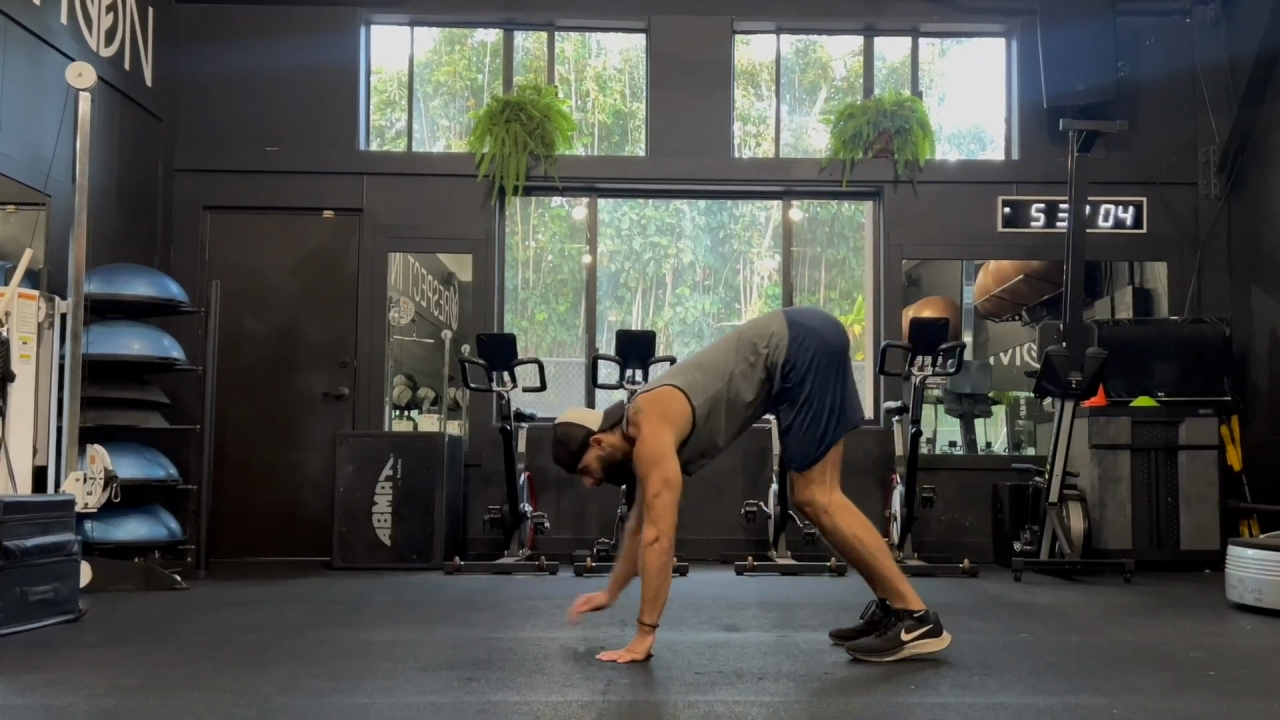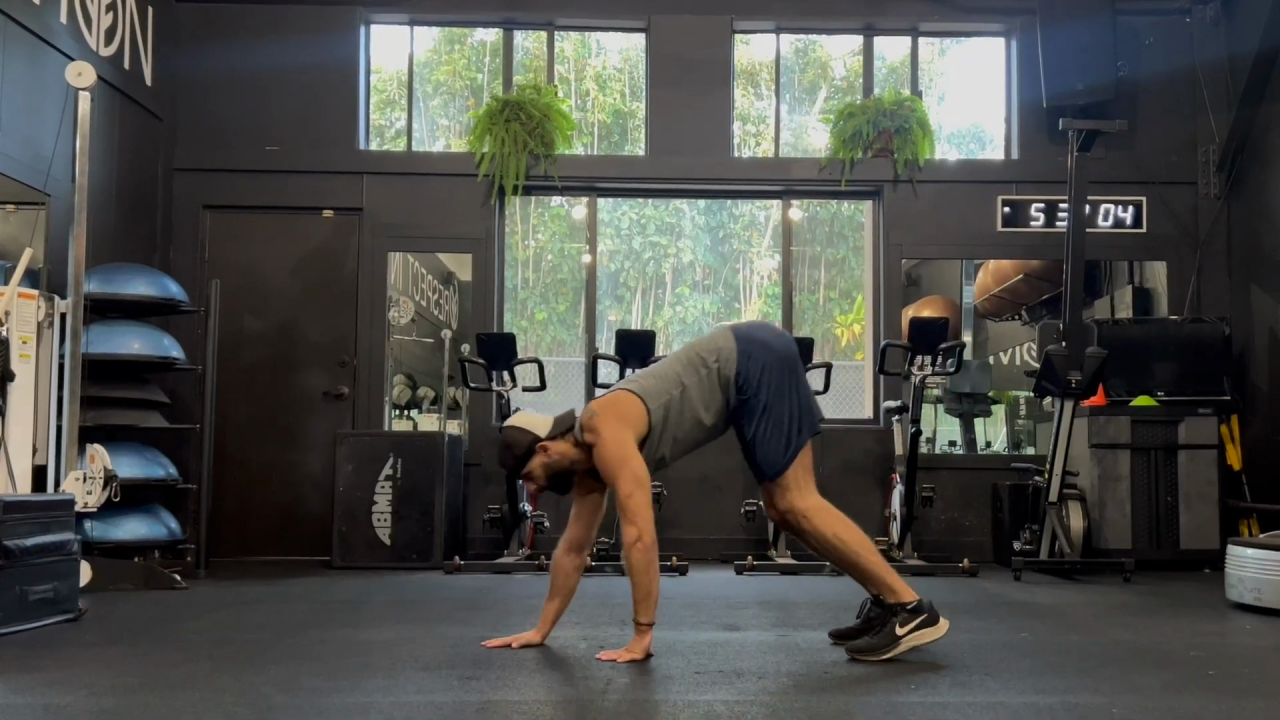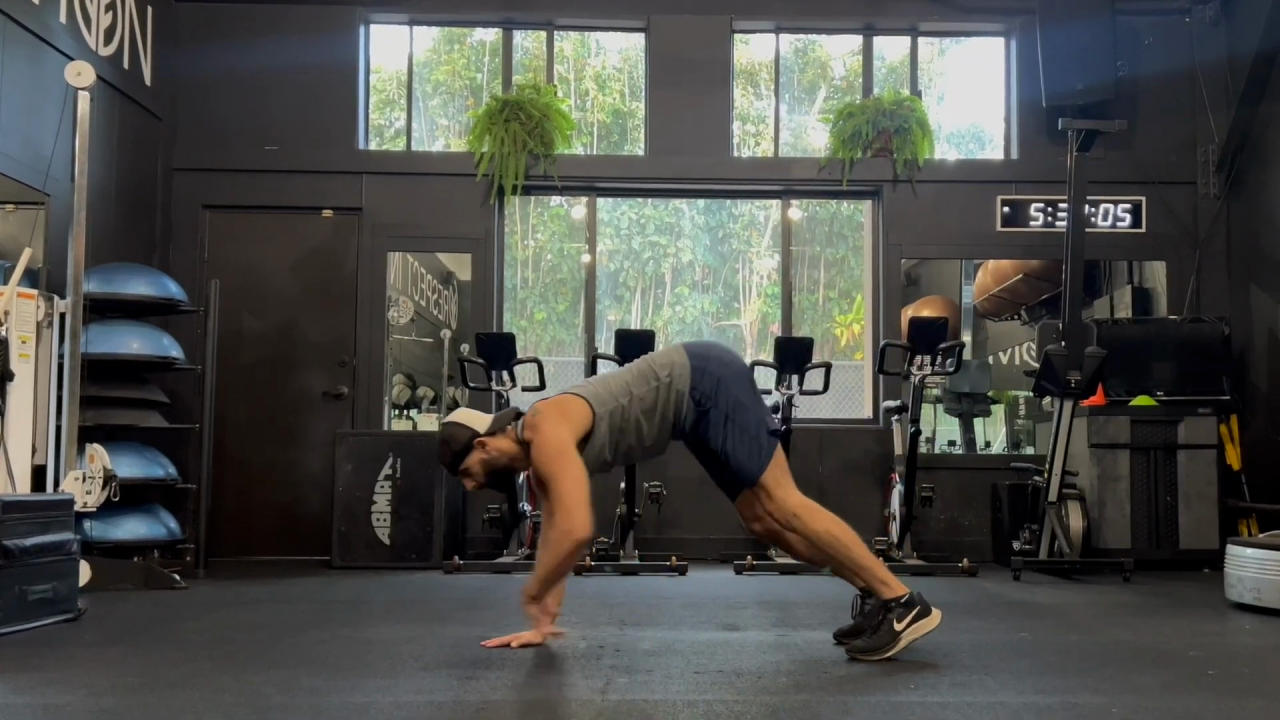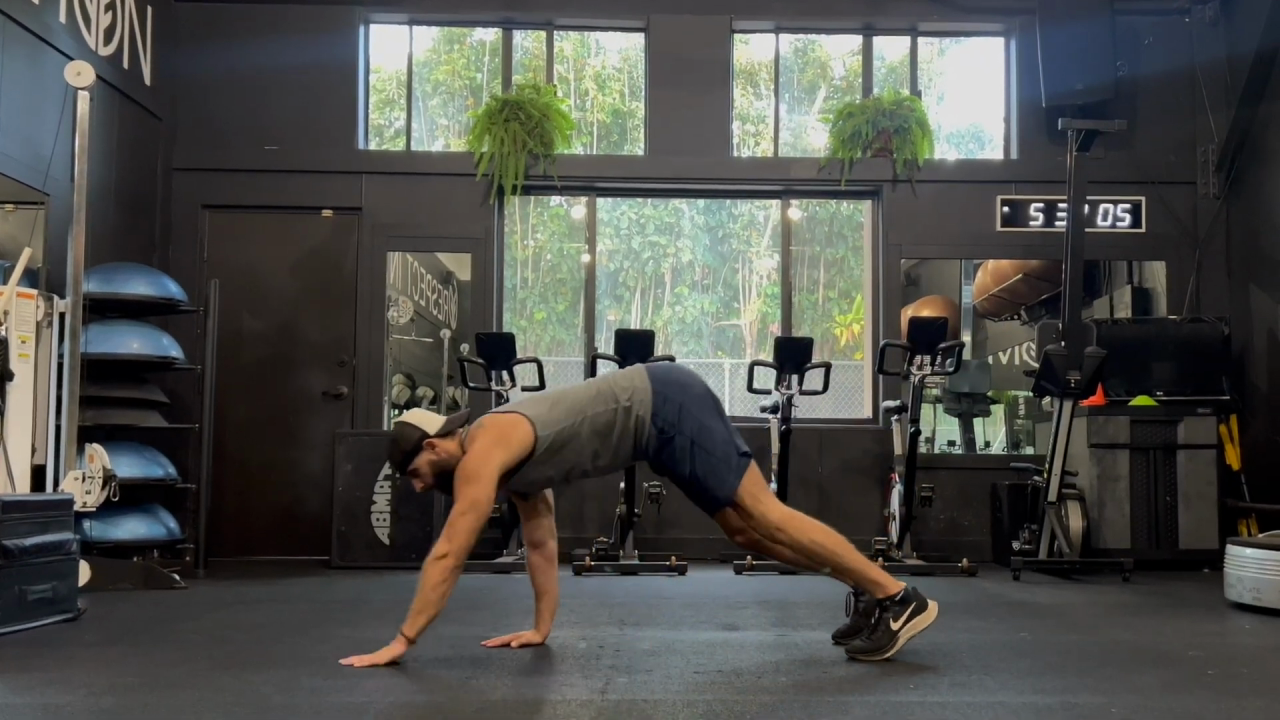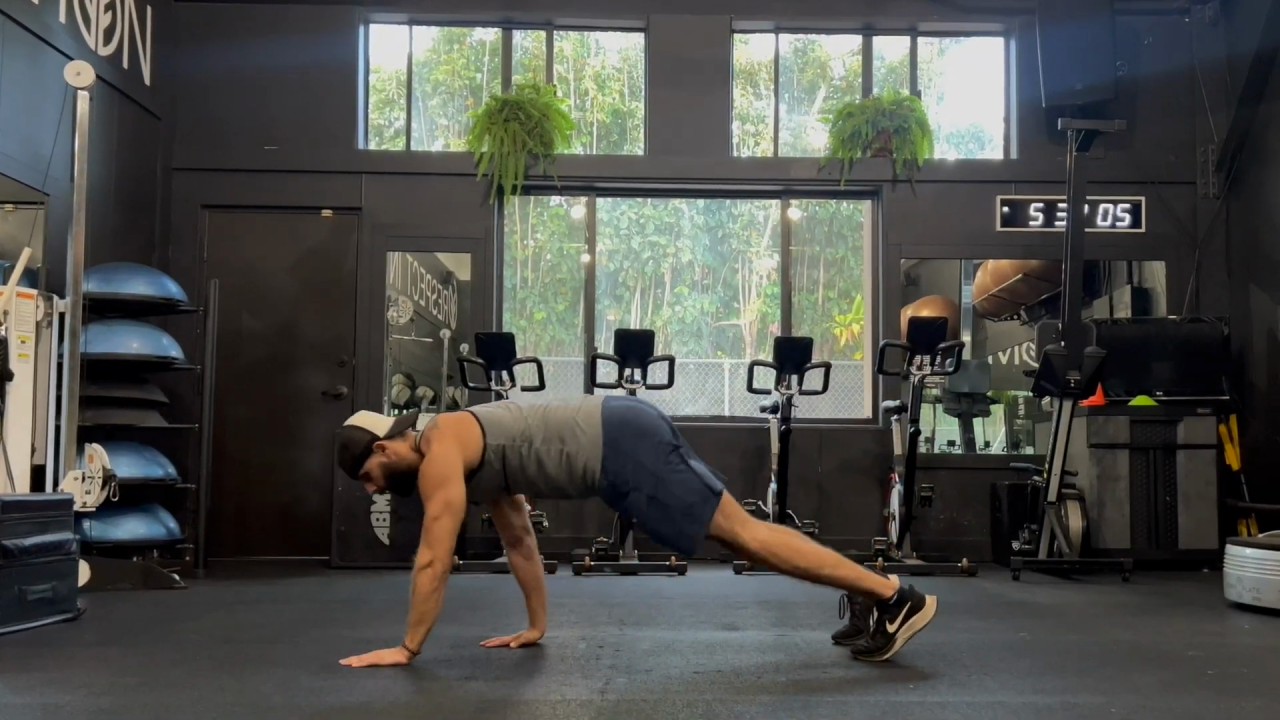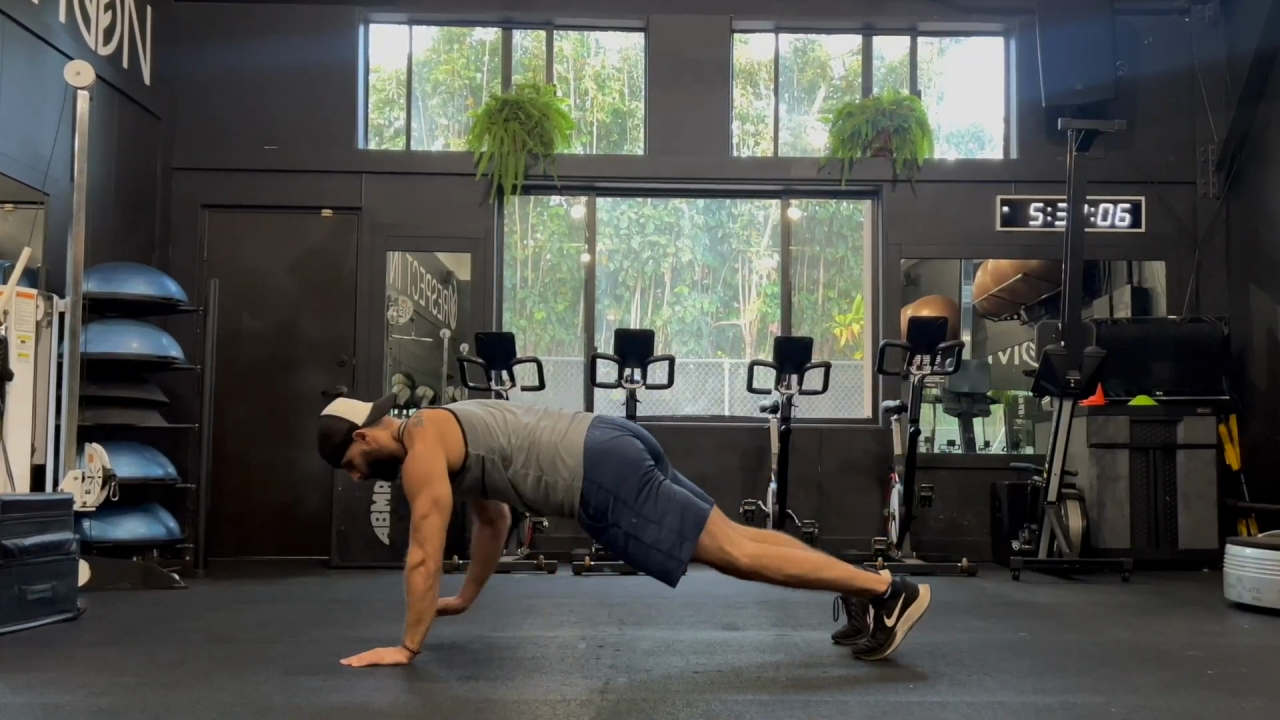
dt=0.3s
person 1, frame 1
left shoulder: (649, 433)
right shoulder: (642, 436)
left elbow: (657, 534)
right elbow: (642, 520)
left wrist: (645, 635)
right wrist: (610, 589)
left hip: (801, 346)
right hip: (800, 348)
left knee: (817, 497)
right knee: (807, 497)
left ankle: (917, 619)
right ankle: (890, 608)
person 1, frame 2
left shoulder: (607, 437)
right shoulder: (587, 452)
left elbow: (639, 536)
right elbow: (574, 547)
left wrist: (642, 634)
right wrist: (541, 629)
left hip: (754, 360)
right hip: (750, 365)
left knee: (796, 504)
right knee: (784, 510)
left ankle: (910, 609)
right ankle: (885, 603)
person 1, frame 3
left shoulder: (546, 434)
right shoulder: (542, 452)
left elbow: (577, 530)
right elbow: (556, 536)
left wrist: (534, 595)
right wrist: (544, 623)
left hip: (702, 380)
right hip: (695, 399)
left knee: (783, 506)
right knee: (763, 521)
left ankle: (904, 603)
right ankle: (876, 596)
person 1, frame 4
left shoulder: (483, 450)
right shoulder: (508, 465)
left elbow: (448, 554)
right elbow: (541, 543)
left wrist: (402, 641)
right wrist: (542, 627)
left hip: (667, 405)
right hip: (659, 414)
left knee: (763, 516)
right knee: (744, 529)
left ankle: (898, 599)
right ankle: (868, 593)
person 1, frame 5
left shoulder: (437, 451)
right shoulder: (468, 452)
left elbow: (433, 559)
right elbow: (518, 538)
left wrist: (407, 647)
right wrist: (538, 623)
left hip: (618, 446)
right hip: (624, 427)
left knee: (743, 535)
right knee: (739, 531)
left ankle: (895, 597)
right ankle: (870, 592)
person 1, frame 6
left shoulder: (419, 447)
right shoulder: (447, 436)
left elbow: (423, 557)
right elbow: (494, 517)
left wrist: (408, 646)
right wrist: (465, 597)
left hip: (601, 479)
right hip: (609, 441)
left knee: (733, 552)
right knee: (731, 536)
left ankle: (886, 590)
right ankle: (863, 588)
